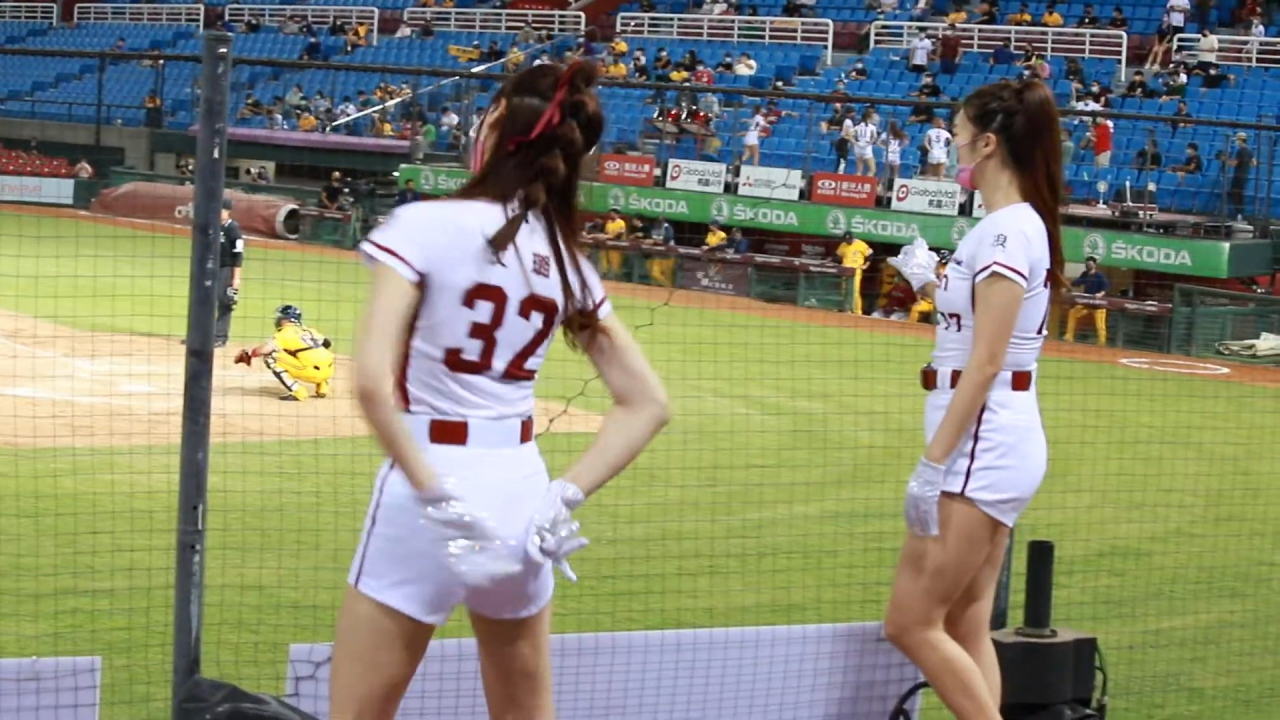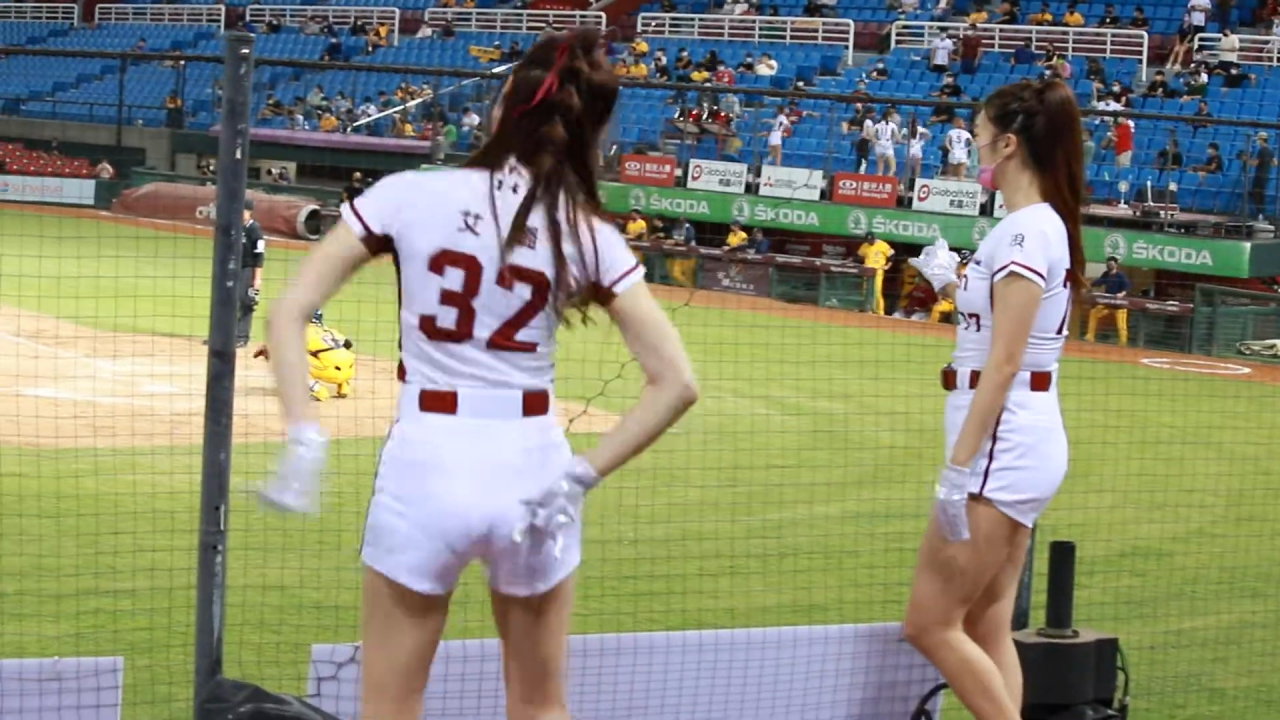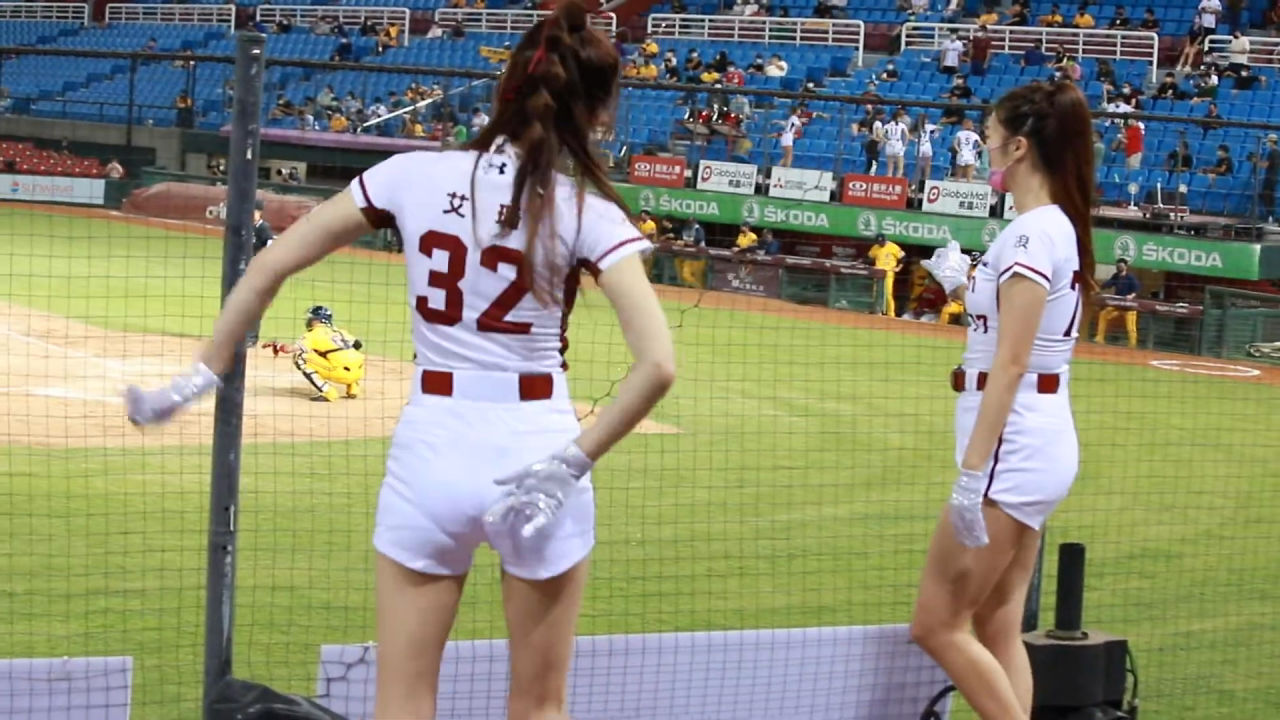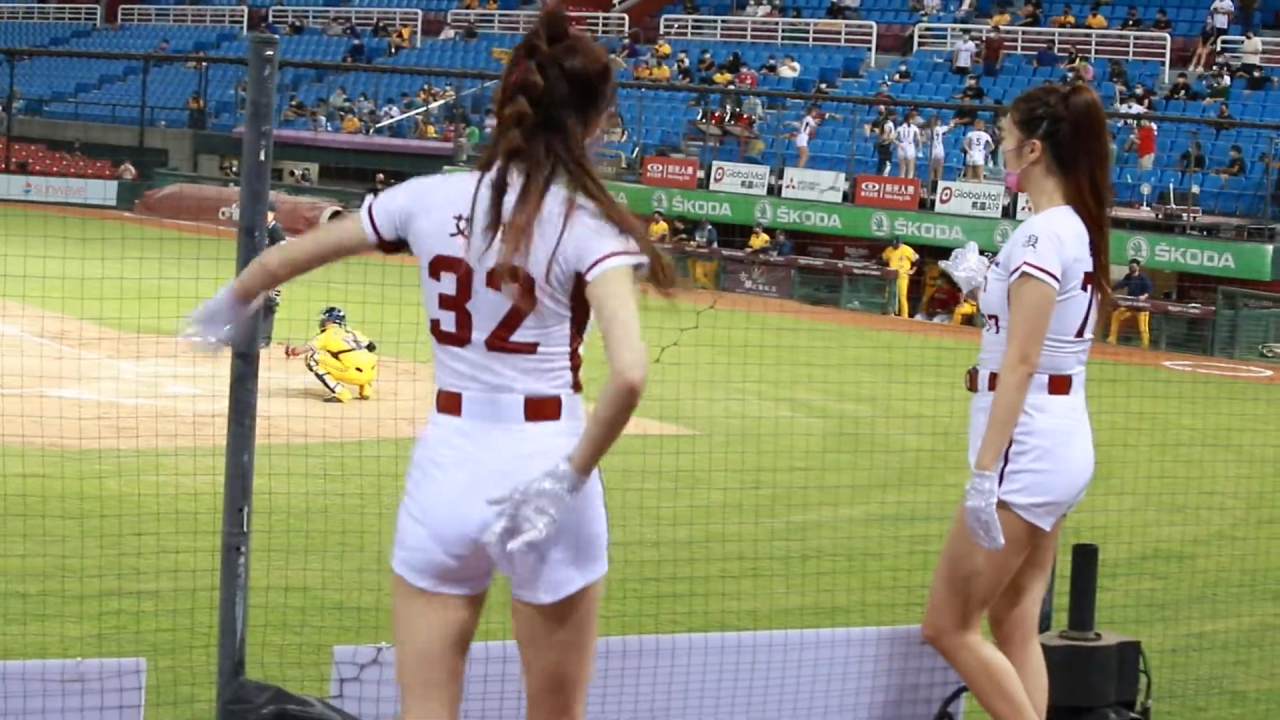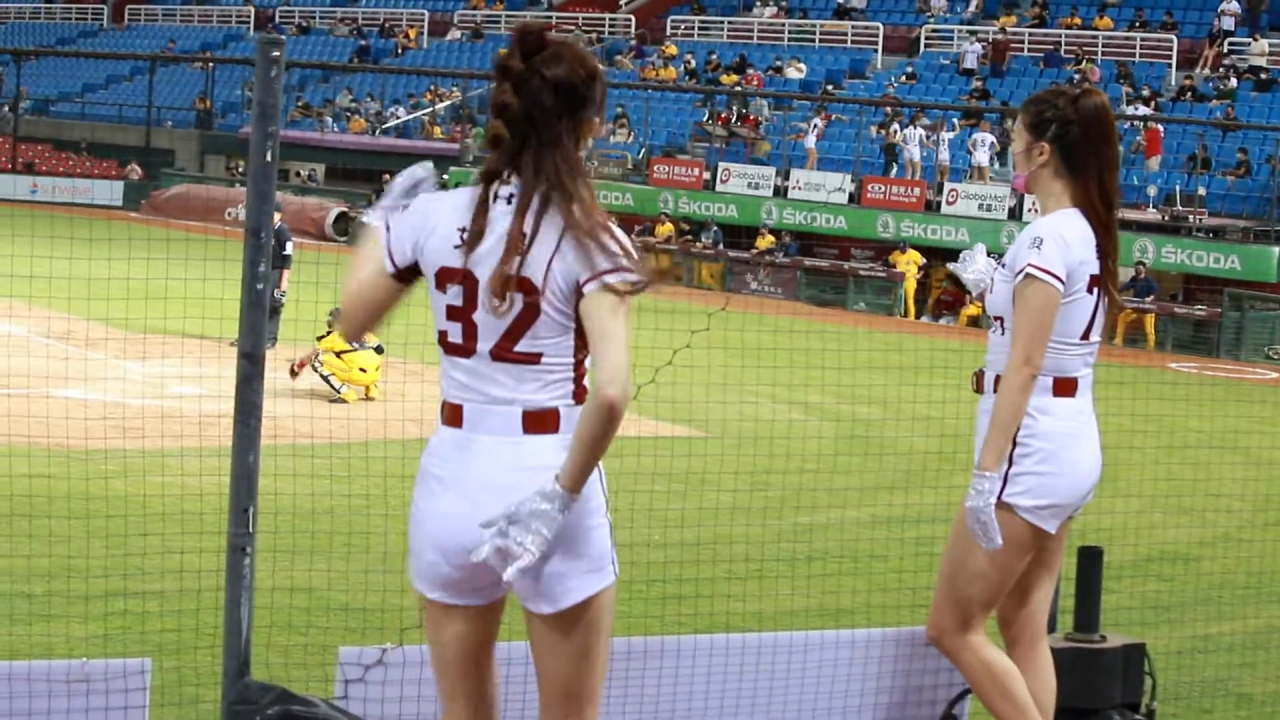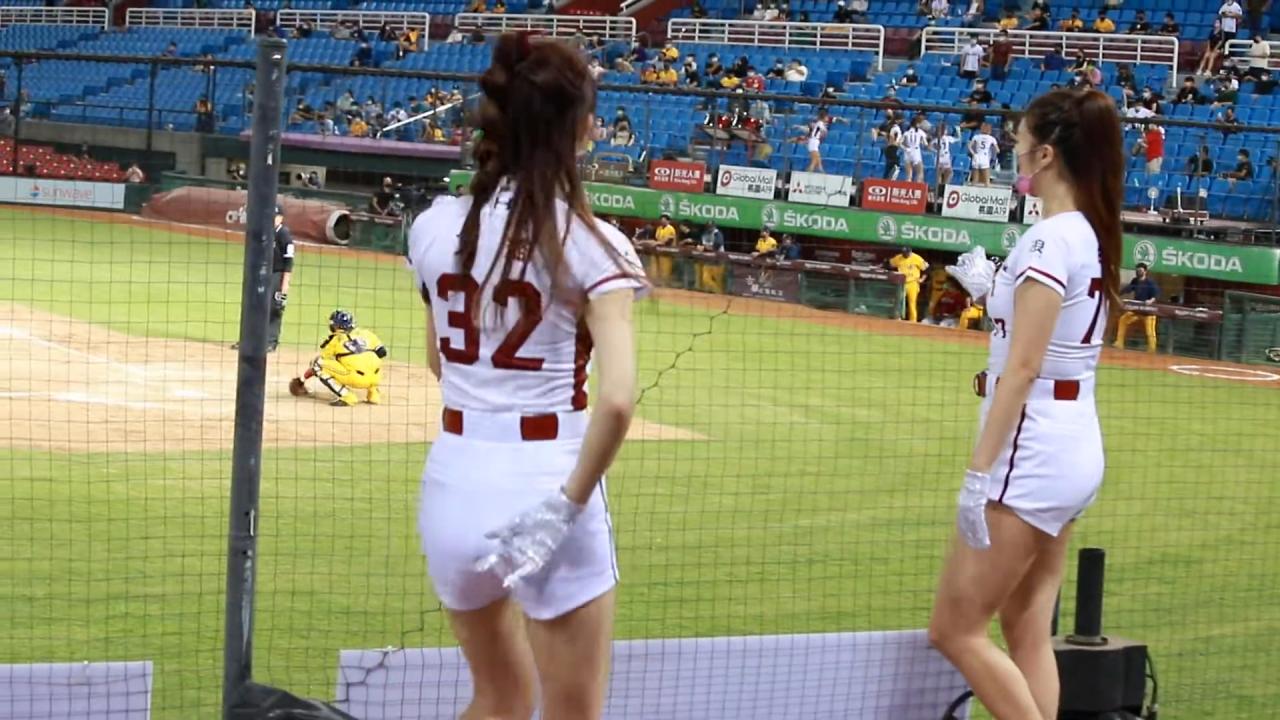
dt=0.1s
person 1, frame 1
left shoulder: (420, 225)
right shoulder: (567, 260)
left elbow: (371, 379)
right elbow: (648, 404)
left wrist: (435, 496)
right wrist: (562, 496)
left hip: (424, 517)
right hip: (516, 508)
person 1, frame 2
left shoulder: (409, 193)
right shoulder: (594, 237)
left elbow: (290, 308)
right elbow: (676, 382)
left wrist: (304, 434)
right wrist: (576, 475)
left hip: (424, 473)
right hip: (529, 478)
person 1, frame 3
left shoulder: (407, 171)
right shoulder: (590, 212)
left elbow: (277, 260)
right elbow: (658, 365)
left wrist: (203, 371)
right wrist: (570, 461)
left hip: (431, 458)
right hip: (530, 458)
person 1, frame 4
left shoulder: (424, 197)
right shoulder: (589, 224)
left elbow: (288, 258)
right elbow: (629, 375)
left wrist: (231, 301)
right wrist: (565, 478)
left hip: (444, 476)
right hip: (537, 481)
person 1, frame 5
left shoulder: (434, 215)
right shoulder: (594, 239)
left elbow: (353, 320)
right elbow: (612, 394)
left wrist: (380, 220)
right wrist: (556, 499)
left hip: (448, 486)
right hip: (541, 496)
person 1, frame 6
left shoulder: (436, 225)
right shoulder: (597, 244)
right elbow: (616, 400)
right wrist: (562, 508)
left hip: (451, 491)
right hip: (544, 498)
person 2, frame 1
left shoulder: (1005, 231)
right shoulder: (1019, 224)
left elbow: (984, 364)
left wrist: (930, 463)
right wrist: (929, 283)
left hip: (982, 447)
right hip: (996, 447)
left knee: (911, 623)
right knee: (965, 626)
person 2, frame 2
left shoulder: (1023, 230)
right shoulder: (1046, 224)
left elbow: (1004, 363)
left wrist: (958, 468)
right wrist: (951, 284)
left hip: (1003, 448)
right hip: (1024, 445)
left knee: (930, 624)
right knee: (987, 626)
person 2, frame 3
left shoulder: (1030, 233)
right shoulder: (1057, 227)
left elbow: (1010, 365)
left wrist: (970, 472)
right wrist: (962, 286)
left hip: (1011, 449)
right hip: (1037, 446)
left knee: (937, 625)
right knee: (997, 628)
person 2, frame 4
left shoulder: (1042, 233)
right shoulder: (1079, 229)
left elbow: (1020, 364)
left wrist: (984, 473)
right wrist: (981, 285)
left hip: (1028, 448)
right hip: (1059, 445)
left knee: (948, 625)
right knee: (1014, 629)
person 2, frame 5
left shoulder: (1047, 236)
right shoulder: (1088, 232)
left elbow: (1024, 367)
left wrist: (985, 475)
right wrist: (989, 287)
left hip: (1032, 449)
right hip: (1067, 447)
left knee: (952, 627)
right knee: (1023, 630)
person 2, frame 6
left shoulder: (1049, 239)
right shoulder: (1092, 236)
left elbow: (1021, 369)
left wrist: (977, 471)
right wrist: (990, 290)
left hip: (1035, 452)
right hip: (1071, 448)
left knee: (955, 628)
right knee: (1027, 632)
